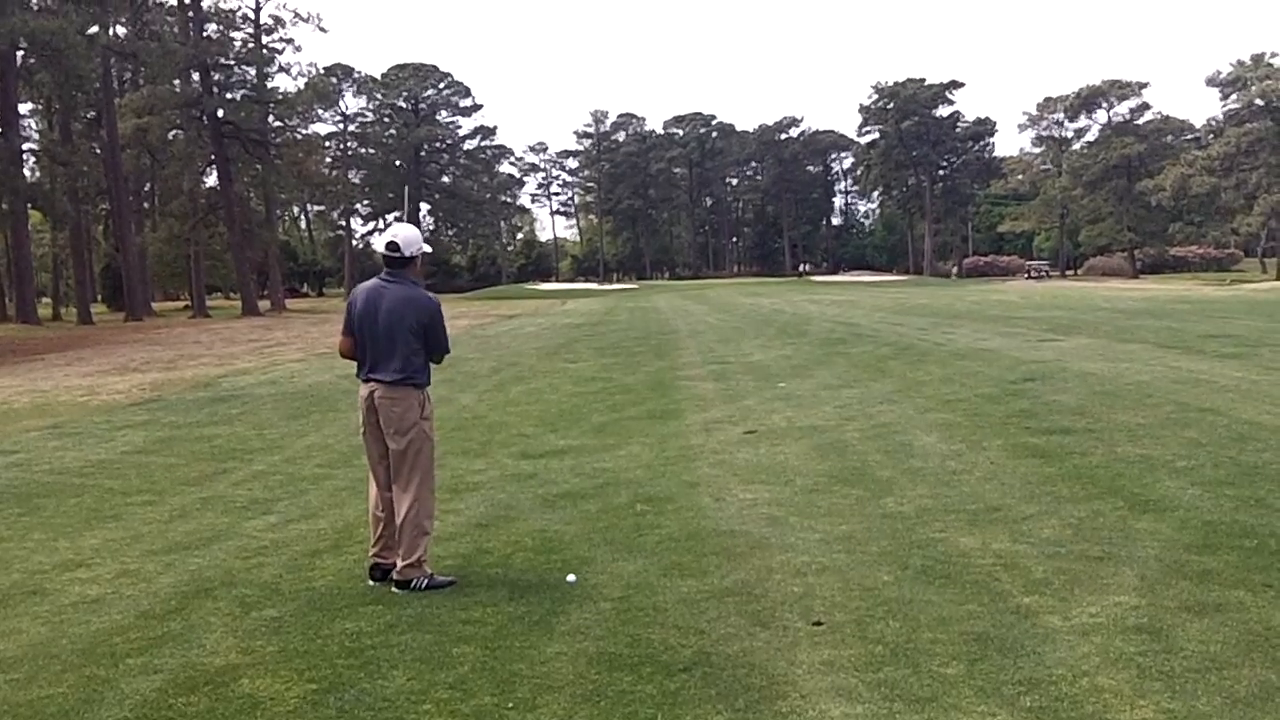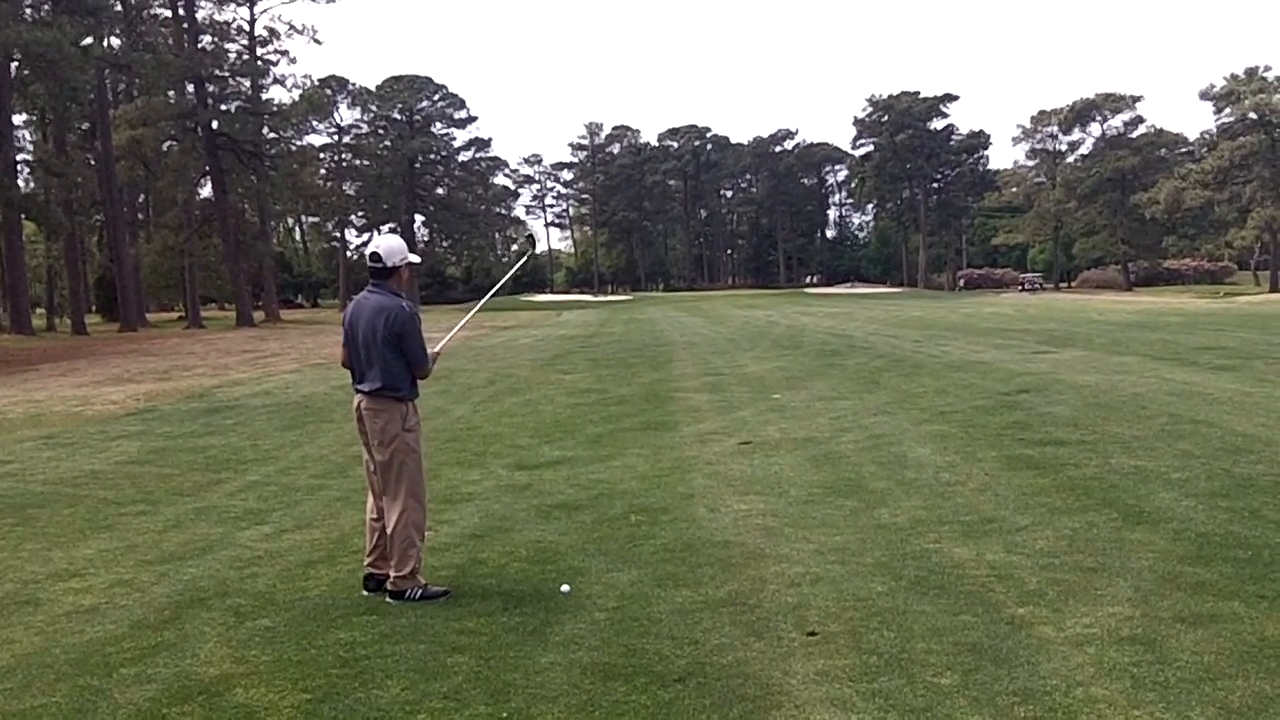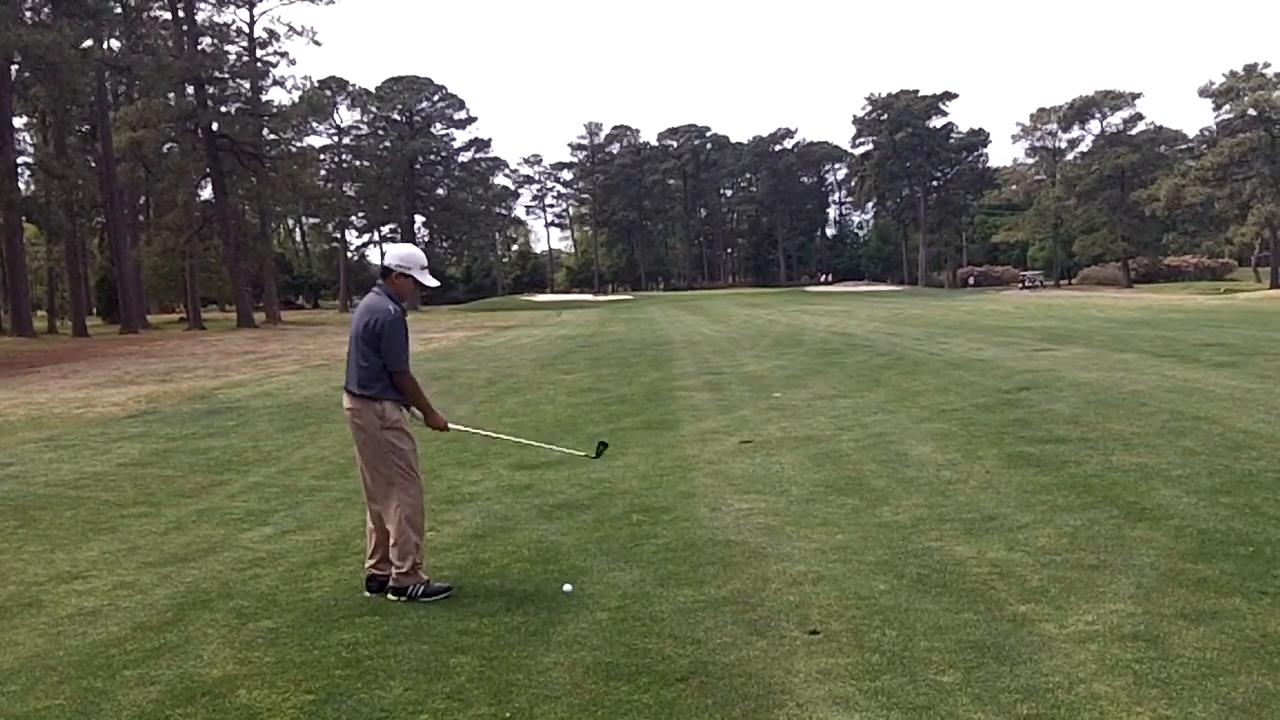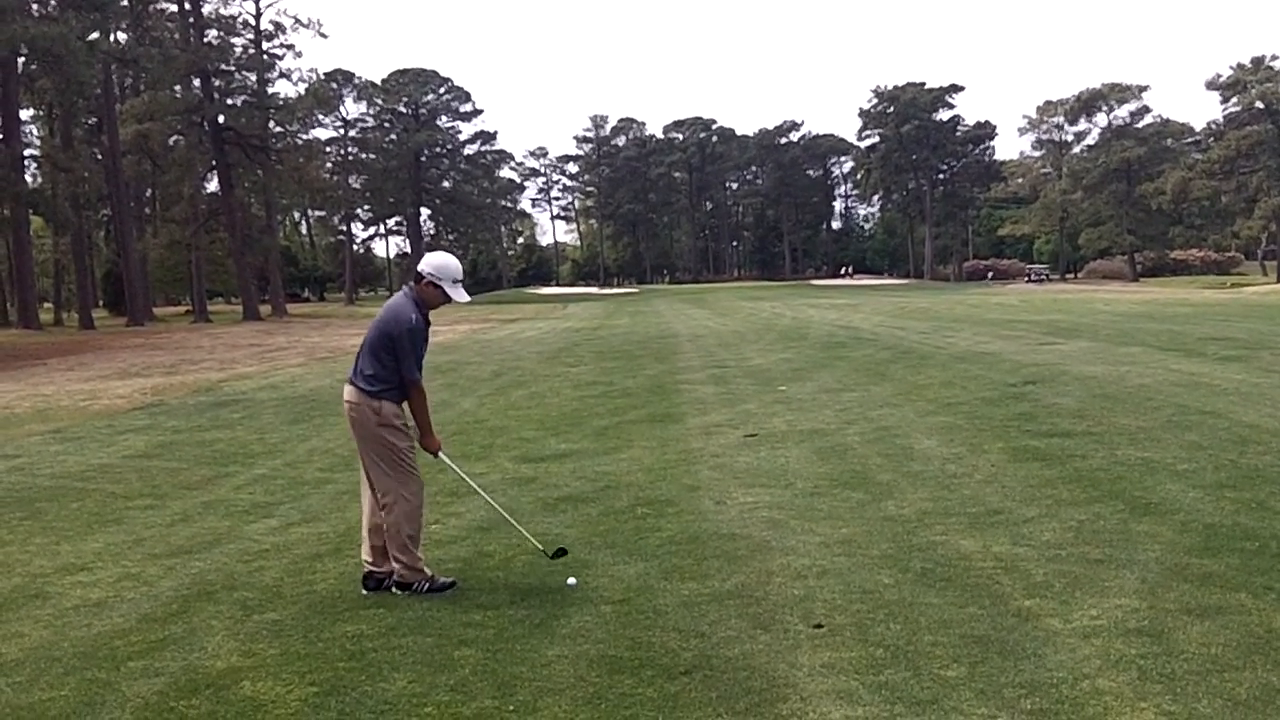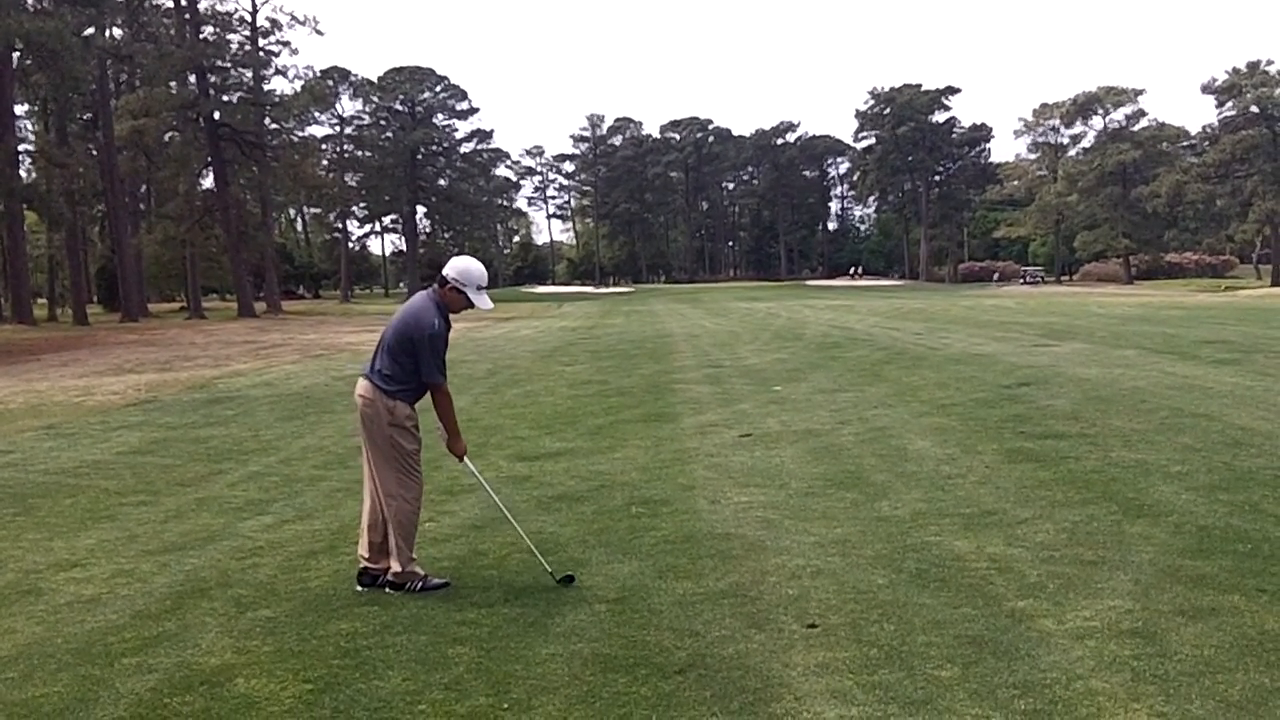
dt=1s
person 1, frame 1
left shoulder: (360, 294)
right shoulder: (424, 302)
left elbow: (346, 349)
right elbow: (438, 356)
left hip: (370, 392)
right hip: (405, 397)
left knee: (382, 481)
right knee: (413, 484)
left ankle: (382, 561)
right ankle: (410, 570)
person 1, frame 2
left shoulder: (355, 306)
right shoulder: (402, 311)
left elbow: (347, 359)
right elbow: (420, 370)
right wrist: (430, 359)
left hip: (364, 403)
right hip: (393, 410)
left knee: (380, 492)
right knee: (405, 496)
left ankle: (377, 571)
right ankle: (403, 581)
person 1, frame 3
left shoulder: (370, 304)
right shoulder: (389, 314)
right elbow: (401, 375)
left wrist: (415, 407)
right wrist: (430, 414)
left hip: (362, 404)
right hip: (378, 410)
left knee: (380, 494)
right knee: (405, 492)
left ankle: (379, 572)
right ankle: (406, 577)
person 1, frame 4
left shoulder: (404, 303)
right shoulder: (409, 320)
right elbow: (413, 384)
left wrist: (421, 428)
right wrist: (427, 433)
left hip: (366, 399)
right hip: (376, 406)
left knee: (379, 493)
right knee: (405, 490)
left ankle: (377, 571)
right ankle: (410, 574)
person 1, frame 5
left shoulder: (424, 301)
right shoulder: (431, 324)
right elbow: (437, 388)
right wrist: (454, 437)
left hip: (374, 394)
right hip: (389, 404)
left knee: (381, 488)
right knee: (403, 489)
left ankle: (372, 567)
right ankle: (402, 573)
